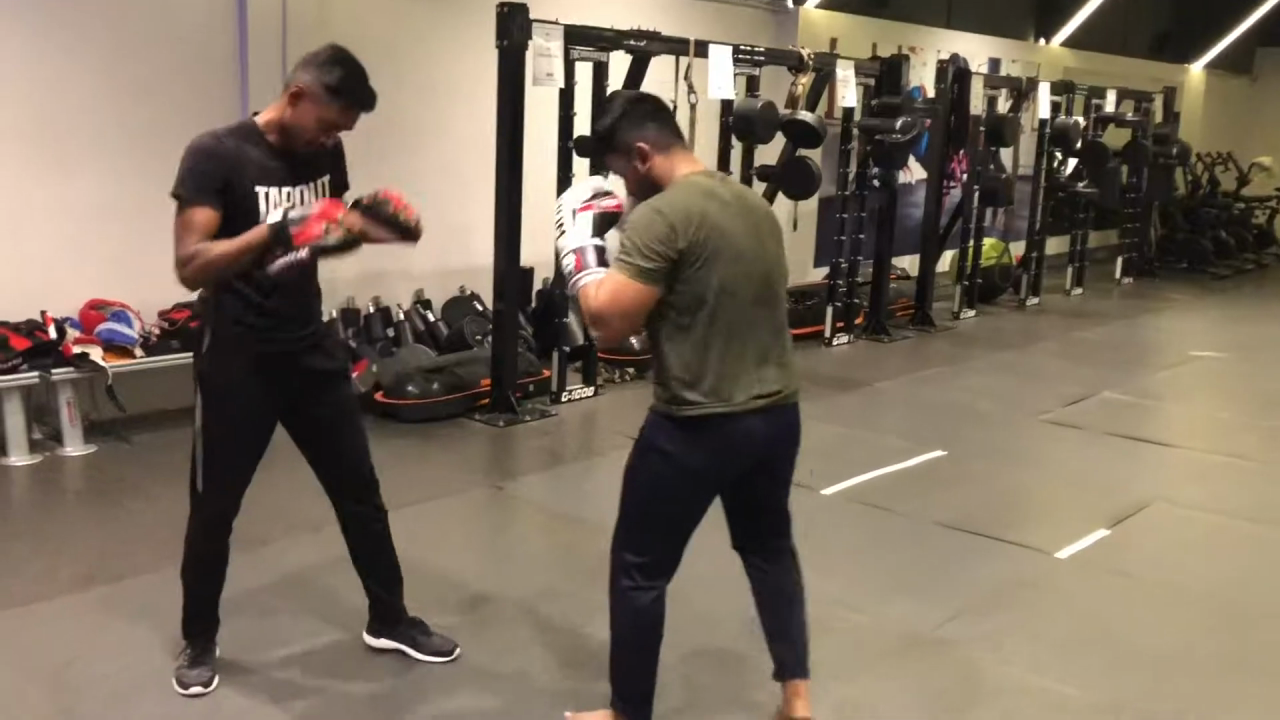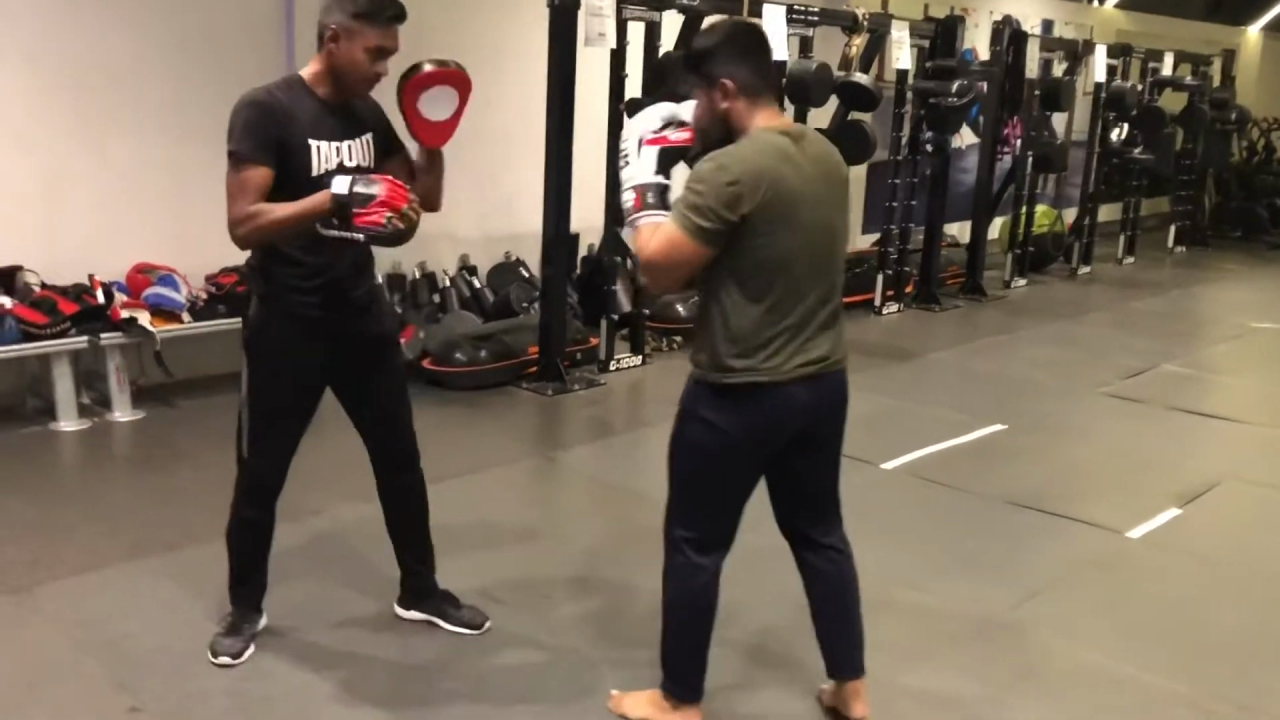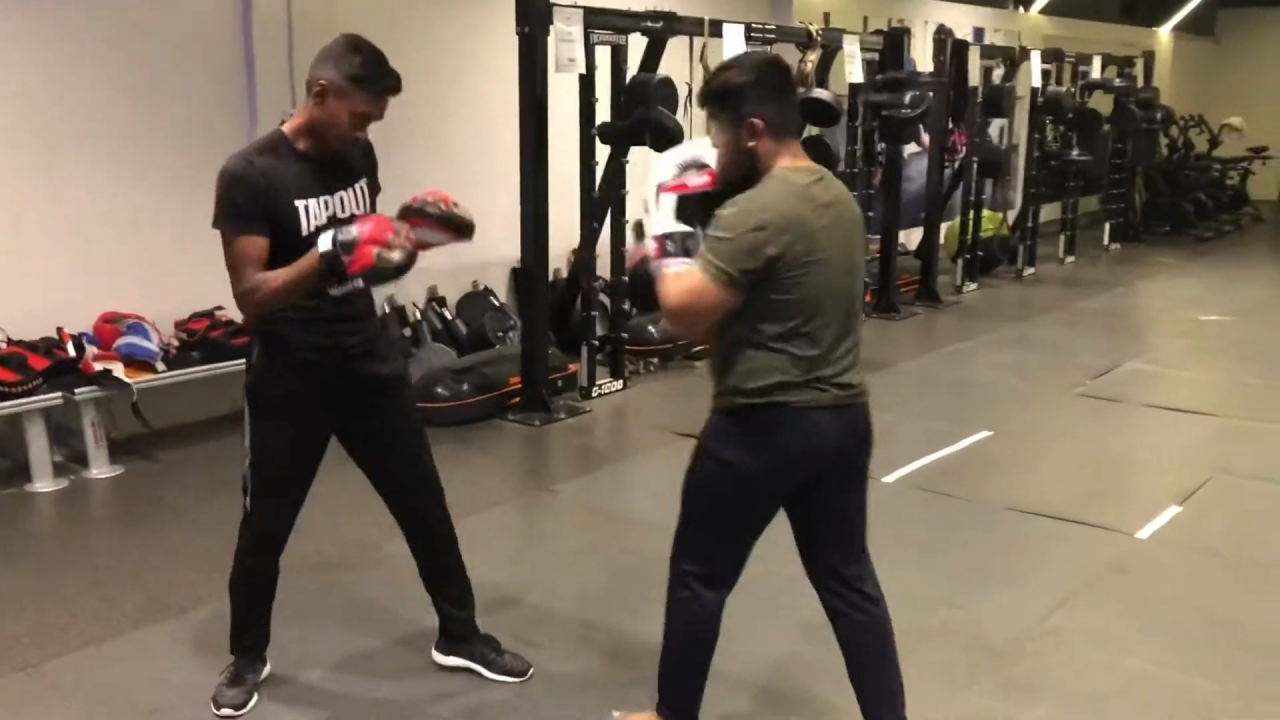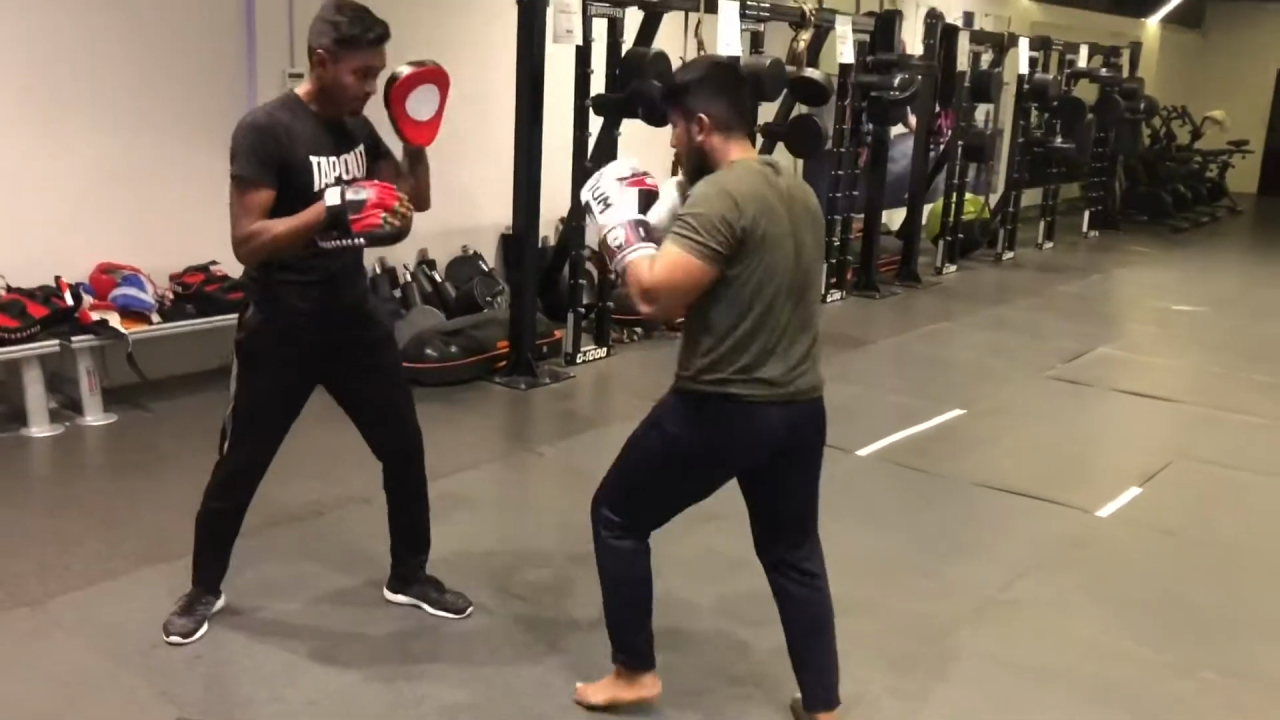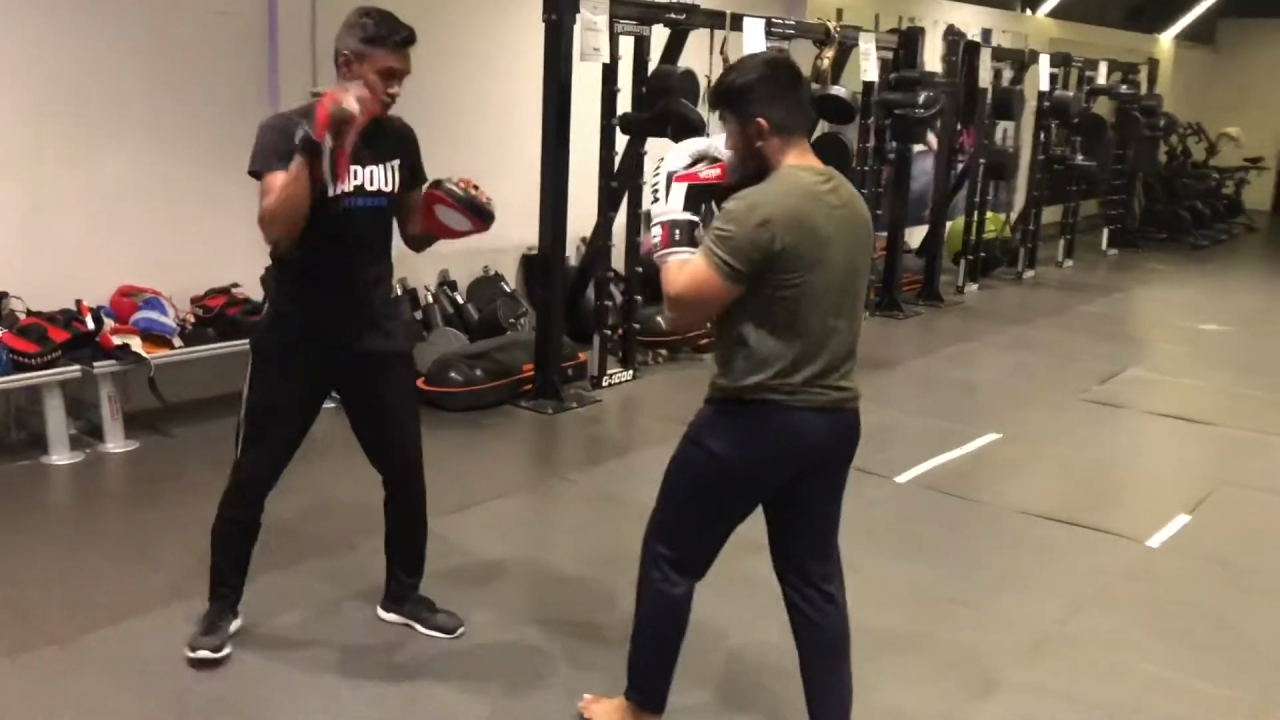
dt=1s
person 1, frame 1
left shoulder: (661, 216)
right shoulder: (753, 203)
left elbow: (608, 322)
left wrist: (578, 245)
left hip: (697, 427)
right hip: (776, 414)
left knee: (639, 569)
right knee: (768, 547)
person 1, frame 2
left shoulder: (729, 170)
right shoulder: (826, 157)
left elbow: (659, 270)
left wrist: (641, 175)
right wrist: (701, 139)
left hip: (739, 394)
right hip: (822, 383)
left knee: (694, 543)
right knee: (818, 534)
person 1, frame 3
left shoulder: (756, 213)
right shoulder: (837, 196)
left elbow: (684, 314)
left wrist: (664, 220)
right wrist: (716, 174)
left hip: (764, 426)
right hip: (844, 419)
left knee: (699, 575)
right knee: (847, 577)
person 1, frame 4
left shoulder: (721, 195)
right shoulder: (798, 191)
left elbow: (656, 295)
left wrist: (618, 219)
right wrist: (663, 213)
left hip: (719, 409)
right hip: (799, 407)
left knee: (617, 516)
right knee: (793, 553)
person 1, frame 5
left shoulder: (759, 209)
right shoulder: (849, 202)
left elbow: (685, 304)
left wrist: (670, 216)
right wrist: (725, 188)
left hip: (753, 421)
right hip: (833, 421)
left knee: (669, 560)
right knee: (814, 579)
person 2, frame 1
left shoulder: (324, 154)
right shoulder: (214, 155)
right elbow: (191, 266)
left wrist: (371, 222)
right wrist: (281, 230)
left hip: (311, 350)
right hip: (238, 359)
left knee: (359, 489)
right knee: (214, 507)
left ankle: (389, 619)
right ankle: (199, 641)
person 2, frame 2
left shoulder: (368, 113)
right shoulder: (265, 110)
left elbow: (422, 198)
right elbow: (244, 224)
right wrist: (338, 193)
left hip: (362, 314)
right hip: (287, 322)
left knee: (399, 459)
right knee: (261, 473)
left ankle: (420, 590)
right ankle: (244, 609)
person 2, frame 3
left shoulder: (357, 156)
right shoulder: (249, 175)
right elbow: (250, 298)
left wrist: (404, 234)
right wrist: (330, 252)
left hip: (366, 359)
right hip: (289, 376)
left knee: (422, 499)
right knee: (266, 525)
left ankle: (459, 635)
right ankle: (248, 658)
person 2, frame 4
left shoulder: (356, 127)
right shoulder: (265, 129)
left elbow: (415, 201)
right elbow: (248, 243)
left wrist: (417, 138)
right wrist: (333, 209)
left hip: (355, 320)
right hip: (281, 328)
left knee: (404, 449)
right knee: (240, 465)
left ankle: (408, 576)
right ankle: (204, 590)
person 2, frame 5
left shoulder: (398, 139)
right shoulder: (285, 132)
left elbow: (415, 235)
right elbow: (277, 232)
left wrist: (449, 215)
right wrist: (318, 142)
left hip: (377, 331)
right hip: (296, 335)
left knee: (405, 469)
right knee: (254, 474)
left ankle: (402, 594)
right ankle: (222, 608)
